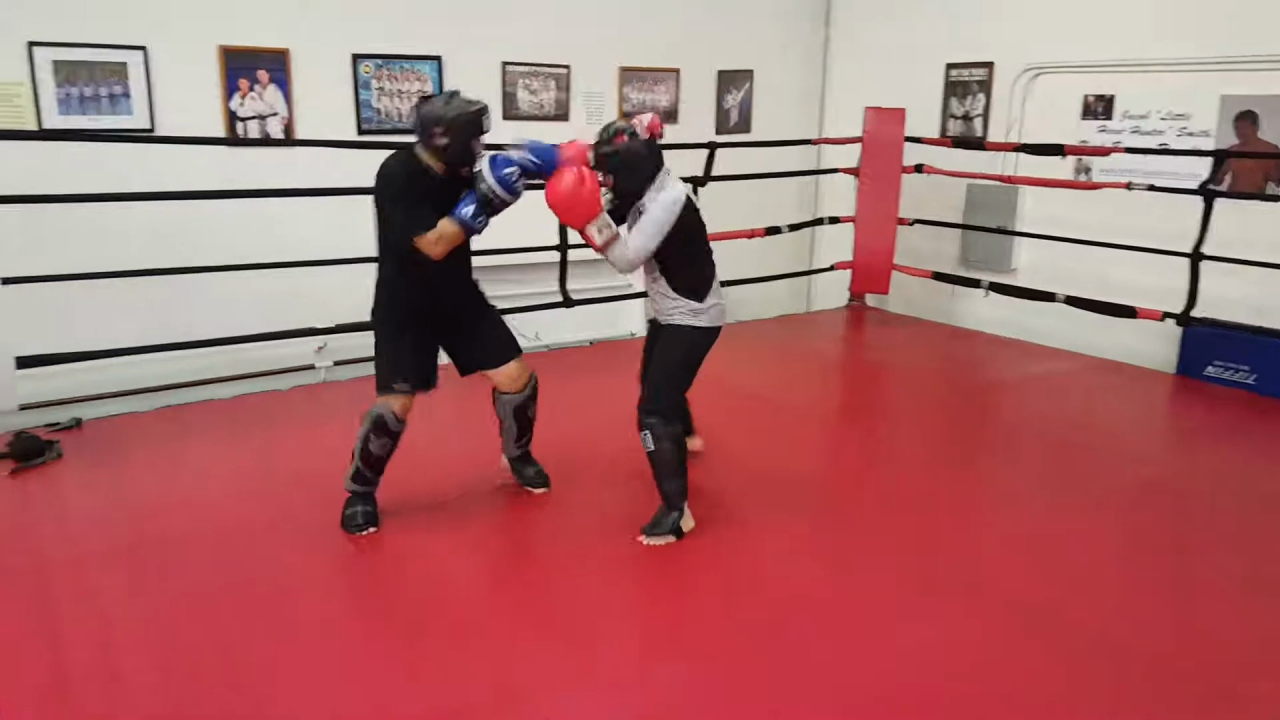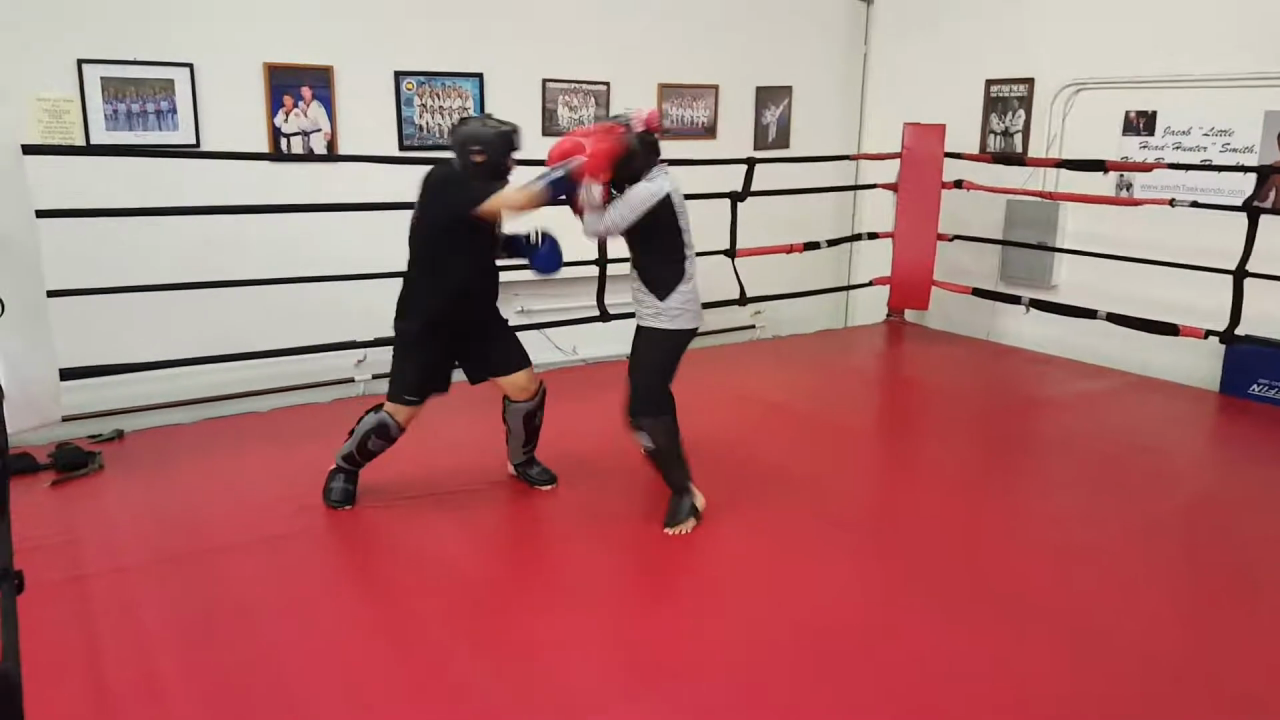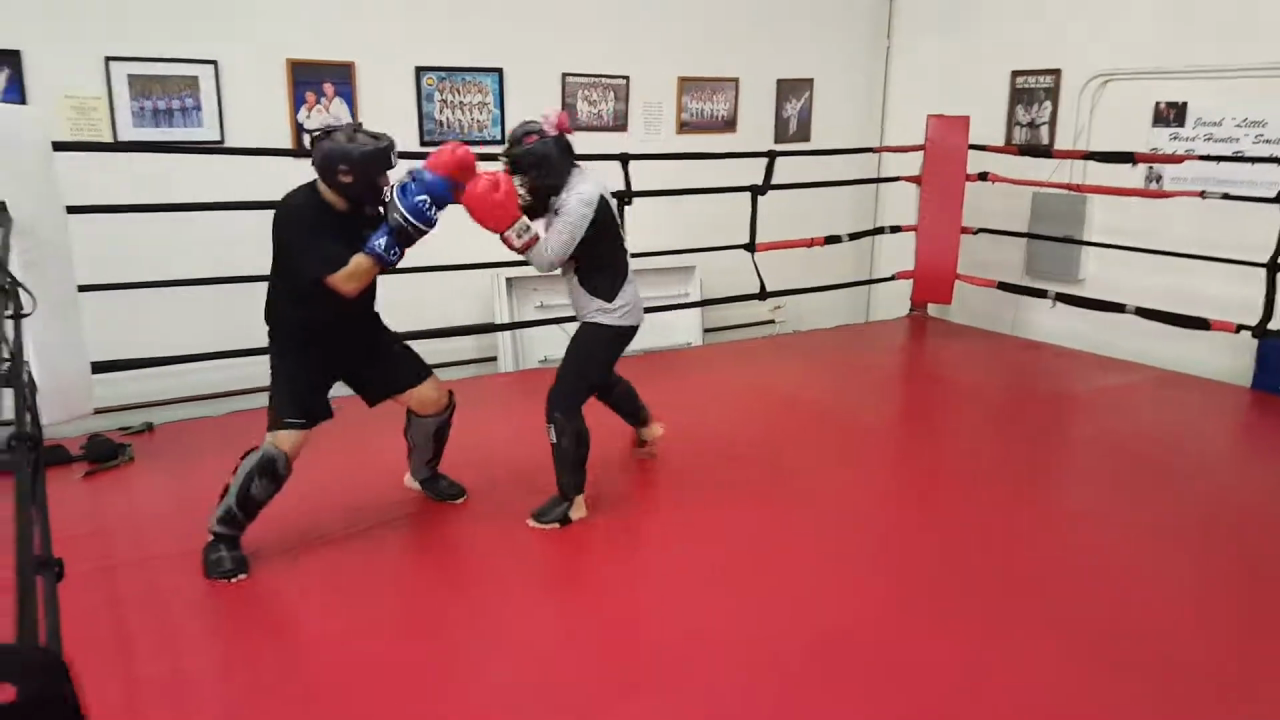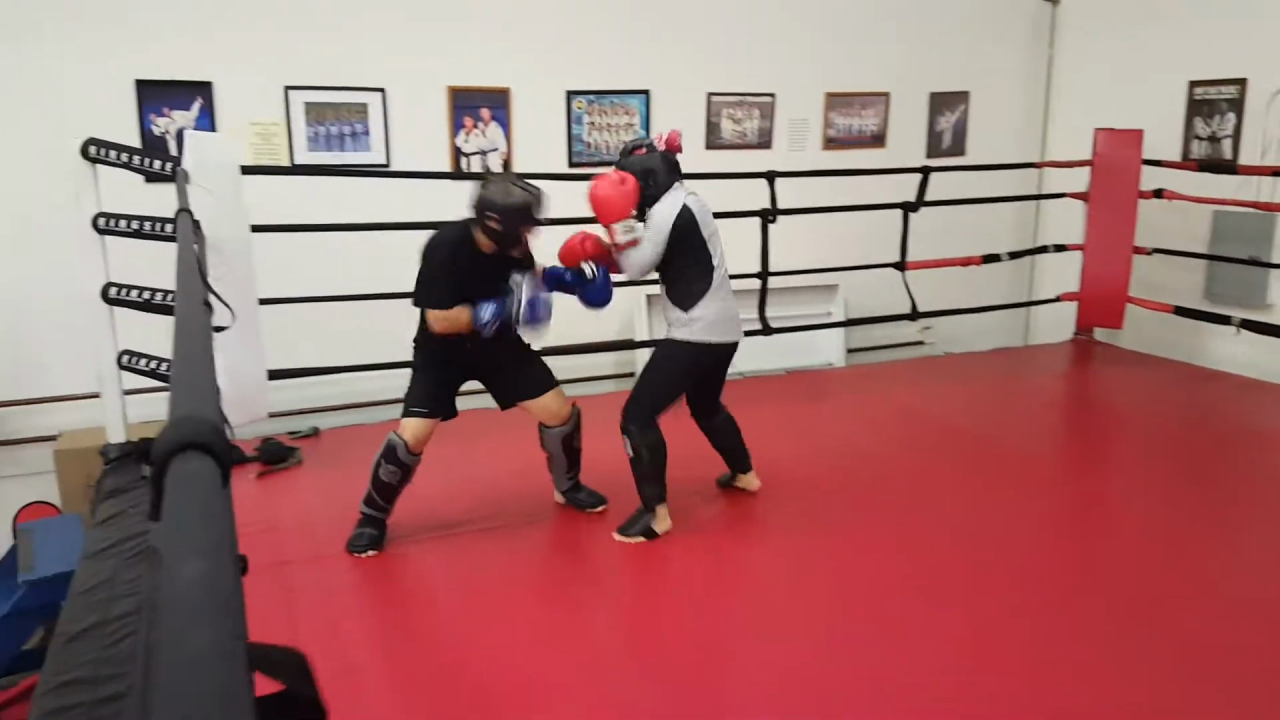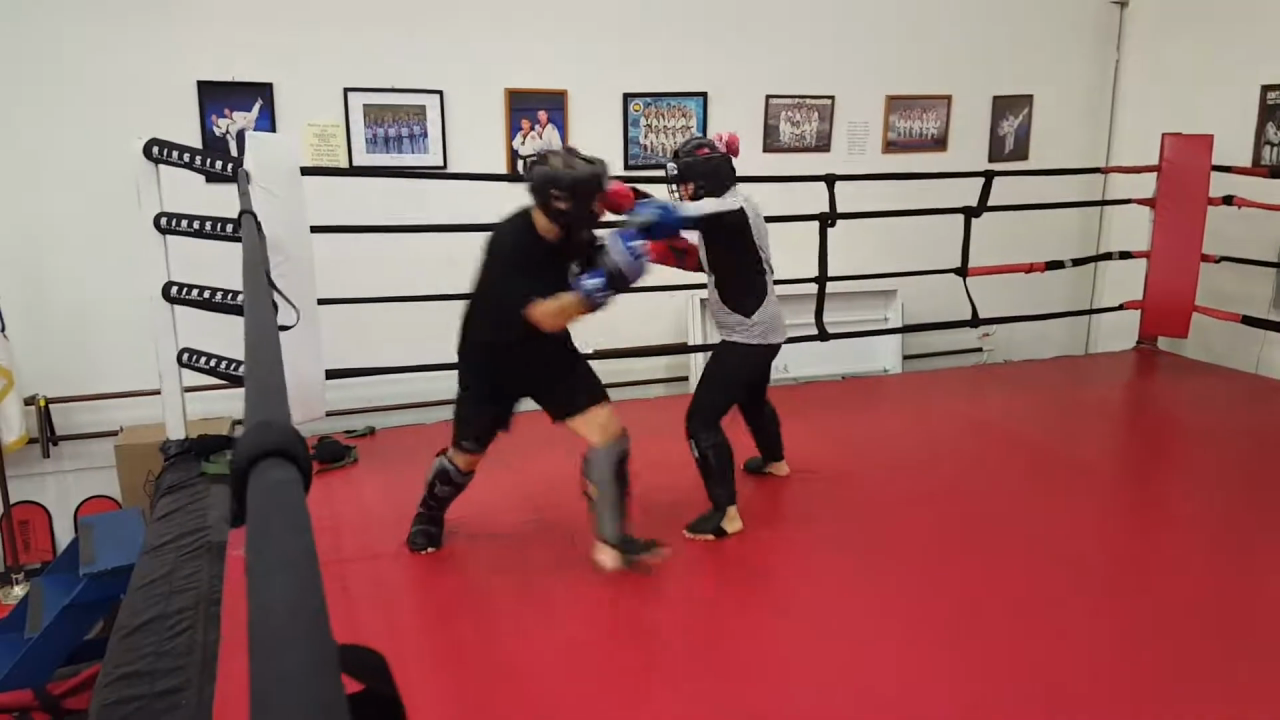
dt=1s
person 1, frame 1
left shoulder: (456, 166)
right shoulder: (398, 175)
right elbow: (434, 245)
left wrist: (520, 166)
right wrist: (482, 201)
left hip: (458, 296)
right hip: (404, 306)
left knee: (515, 376)
right knee: (395, 405)
left ankle: (518, 456)
right ankle: (360, 491)
person 1, frame 2
left shoulder: (480, 187)
right shoulder: (444, 181)
right elbow: (509, 202)
left wrist: (525, 245)
right wrist: (560, 179)
left hip: (477, 314)
right hip: (426, 319)
left knee: (525, 386)
right knee: (399, 412)
left ankle: (522, 460)
right ankle: (346, 468)
person 1, frame 3
left shoulder: (359, 202)
right shoulder: (299, 213)
left elbow: (392, 245)
right elbow: (348, 281)
left wrist: (428, 197)
right wrist: (396, 230)
left hip: (360, 331)
right hip: (301, 343)
left knee: (435, 399)
right knee: (284, 444)
left ankle: (423, 473)
right ankle: (223, 534)
person 1, frame 4
left shoulder: (513, 243)
right shoulder: (446, 248)
left elbow: (531, 274)
right elbow: (439, 321)
left wrist: (571, 278)
right wrist: (505, 309)
left hip: (499, 344)
right hip: (442, 352)
left knee: (560, 411)
right knee: (411, 436)
left ankle: (568, 486)
right ankle: (373, 516)
person 1, frame 5
left shoulder: (570, 231)
right shoulder: (510, 243)
left elbow: (590, 258)
right elbow: (549, 317)
left wrist: (630, 238)
right wrist: (607, 277)
left hip: (549, 353)
right hip: (491, 361)
left knee: (607, 432)
right knee: (466, 457)
left ankle: (612, 542)
right ankle: (428, 516)
person 2, frame 1
left shoulder: (669, 198)
right shoulder: (644, 190)
left elbow: (627, 258)
right elbow: (603, 218)
left wrist: (589, 216)
right wrist: (574, 183)
left hip: (693, 318)
right hip: (667, 313)
left knee: (654, 409)
right knee: (658, 387)
left ankle: (676, 510)
right ankle: (683, 438)
person 2, frame 2
left shoulder: (651, 192)
right shoulder: (647, 186)
left elbow: (597, 227)
right elbow: (608, 215)
left wrist: (591, 175)
right wrist: (581, 173)
left hip: (669, 317)
right hip: (659, 312)
left knee: (643, 408)
right knee: (646, 382)
left ankle: (685, 493)
right ankle: (665, 444)
person 2, frame 3
left shoulder: (582, 197)
right shoulder: (567, 190)
left elbow: (546, 258)
right elbow: (540, 226)
left wrist: (505, 219)
right wrist: (474, 185)
left hip: (610, 316)
right hip: (610, 311)
left knee: (563, 403)
right knee: (599, 377)
left ankle: (572, 500)
right ankle: (647, 426)
person 2, frame 4
left shoulder: (667, 207)
right shoulder: (687, 203)
left elbow: (637, 266)
right elbow: (654, 258)
left wrist: (618, 219)
right wrist: (605, 251)
left hip: (695, 334)
right hip: (724, 330)
left knee: (638, 415)
right knee: (706, 405)
left ankle: (656, 512)
right ankle: (744, 473)
person 2, frame 5
left shoulder: (729, 208)
right shoulder: (732, 207)
left elbow: (683, 215)
right elbow: (717, 260)
left wrist: (639, 206)
right wrist: (678, 252)
left hip: (747, 335)
right hip: (762, 330)
left knee: (701, 419)
right knee: (752, 398)
left ankle: (726, 512)
right ankle: (774, 460)
